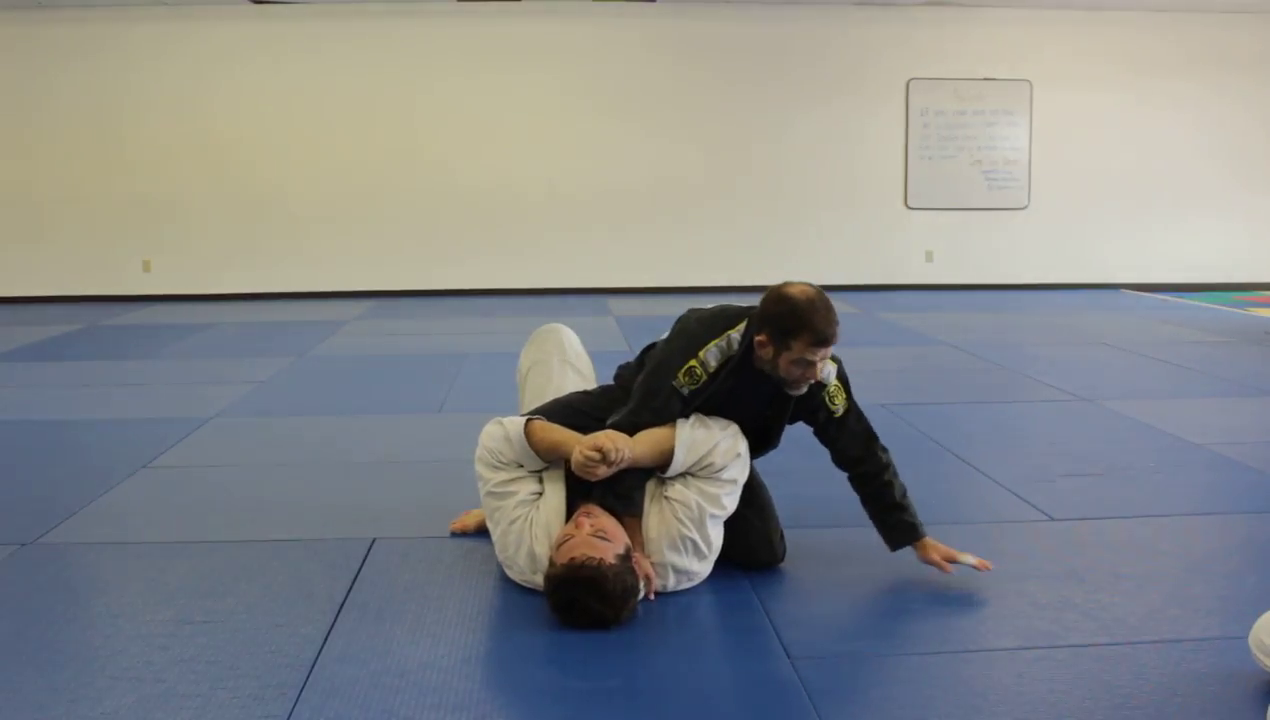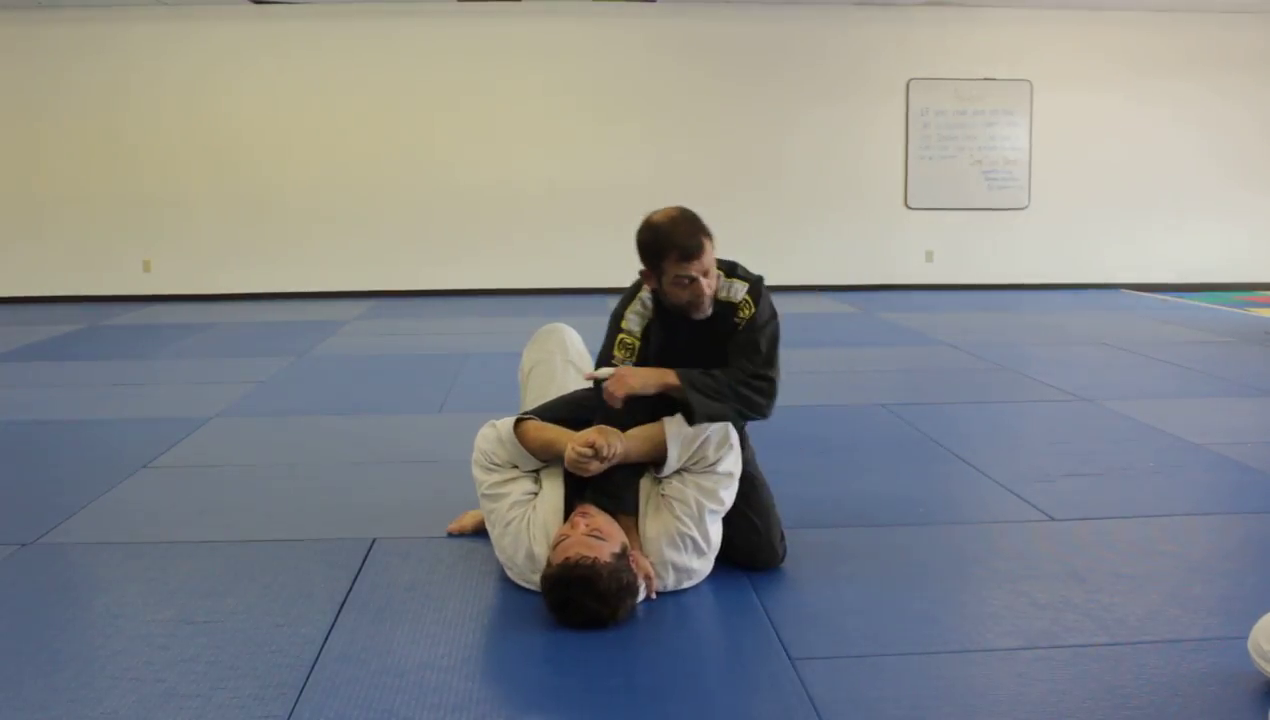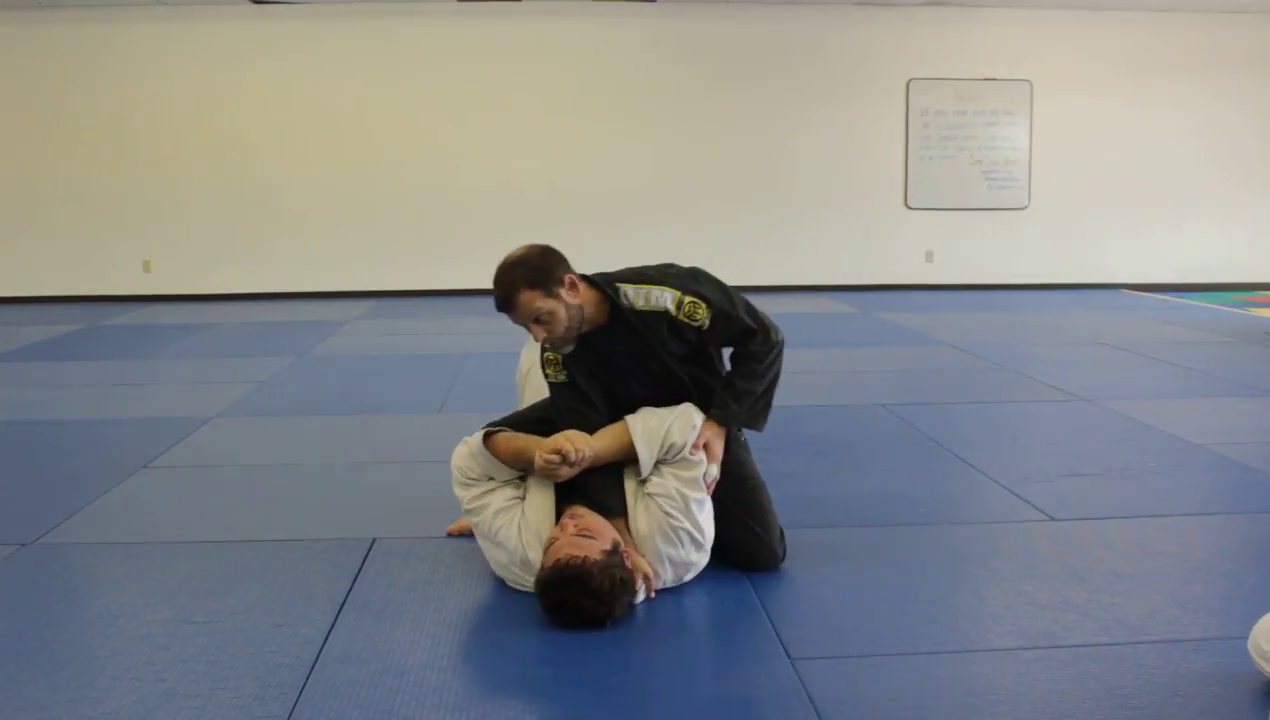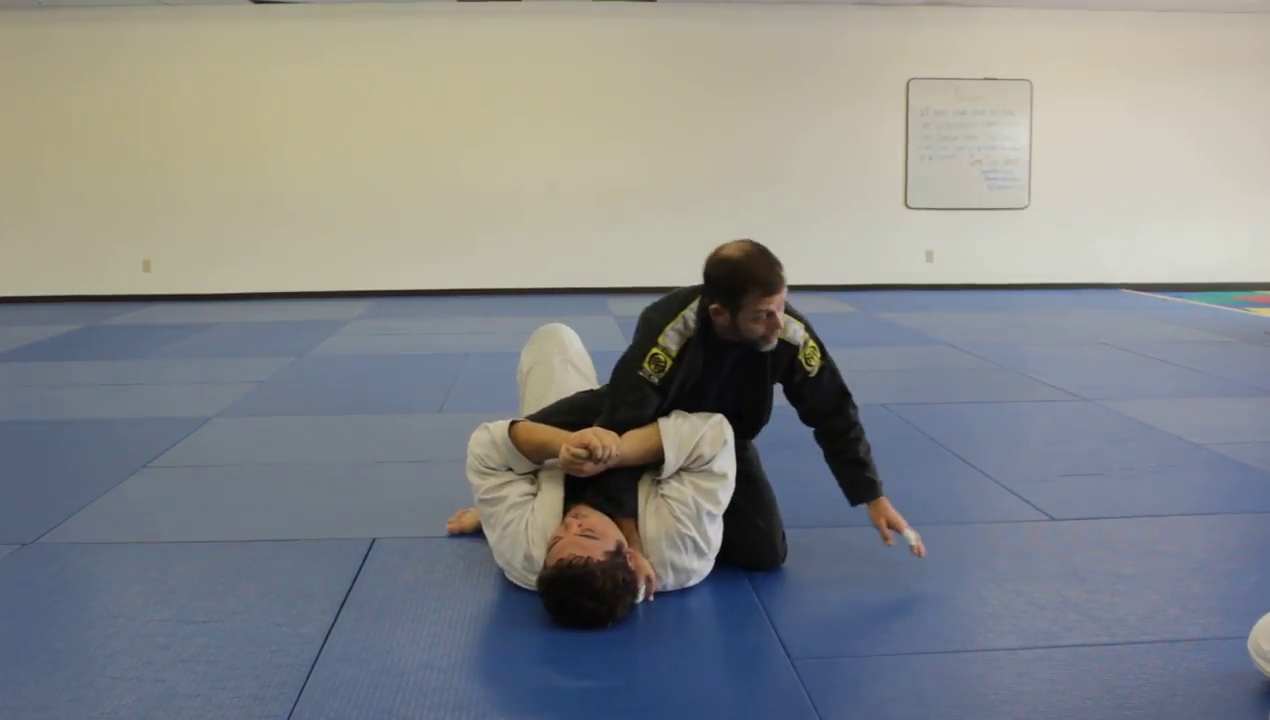
dt=1s
person 1, frame 1
left shoulder: (821, 376)
right shoulder: (698, 345)
left elbow: (864, 457)
right elbow: (634, 441)
left wrist: (918, 539)
right hip: (642, 414)
left knee: (762, 552)
person 1, frame 2
left shoulder: (746, 297)
right shoulder: (633, 318)
left elbow: (758, 391)
right elbow: (614, 429)
left wrist: (665, 378)
left knee: (765, 552)
person 1, frame 3
left shoulder: (668, 294)
right shoulder: (555, 350)
left elbow: (763, 340)
left wrist: (720, 421)
left hip: (703, 433)
left knee: (762, 552)
person 1, frame 4
left shoulder: (791, 336)
right shoulder: (665, 330)
left elbow: (835, 416)
right elbow: (621, 428)
left wrist: (874, 497)
left knee: (764, 553)
person 2, frame 1
left shoulder: (524, 550)
right shoulder: (681, 557)
left elbow: (497, 441)
right elbow: (725, 443)
left wrist: (575, 446)
right wrist: (628, 454)
left knee: (553, 337)
person 2, frame 2
left shoulder: (525, 550)
right shoulder: (680, 555)
left elbow: (494, 443)
right elbow: (716, 438)
left wrist: (569, 443)
right wrist: (620, 450)
left knee: (556, 338)
person 2, frame 3
left shoulder: (519, 554)
right shoulder: (676, 547)
left elbow: (470, 460)
right elbow: (685, 427)
left wrist: (540, 451)
right wrist: (590, 453)
person 2, frame 4
left shoulder: (523, 551)
right shoulder: (681, 553)
left elbow: (486, 447)
right elbow: (712, 433)
left wrist: (563, 443)
right wrist: (616, 452)
right hip: (641, 466)
left knee: (554, 338)
